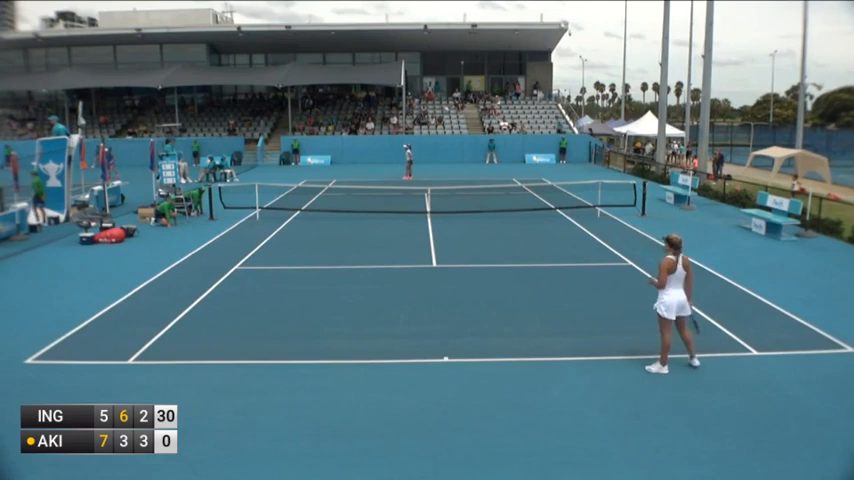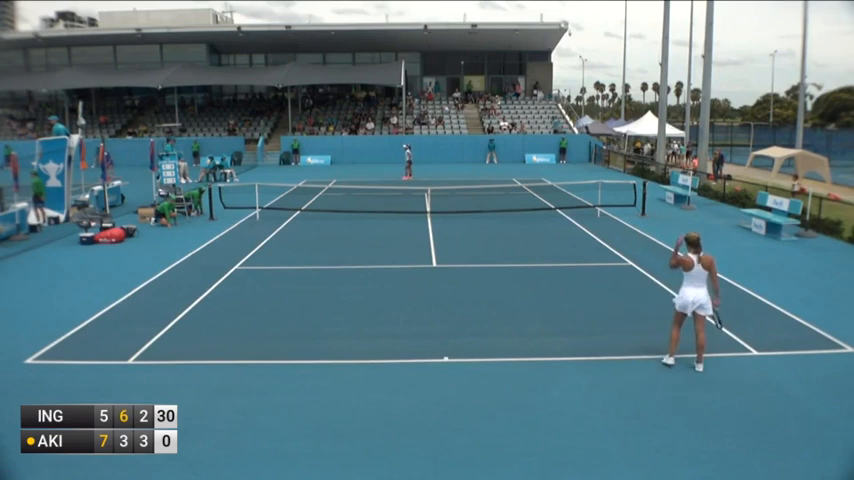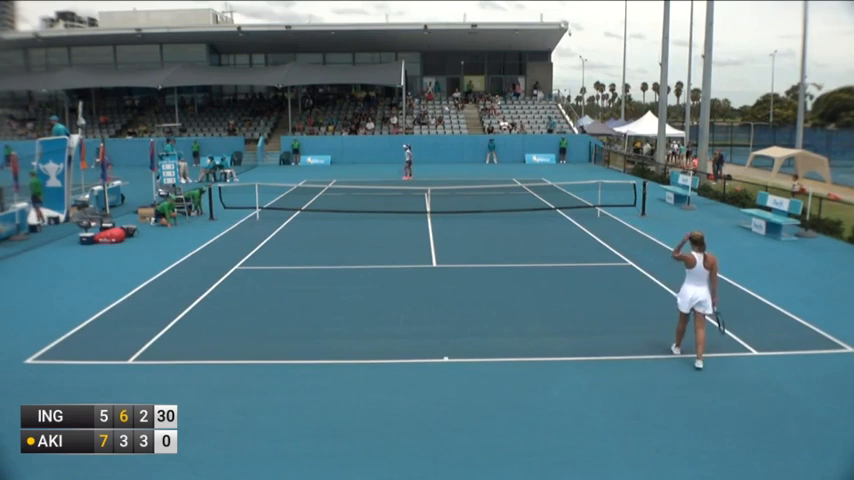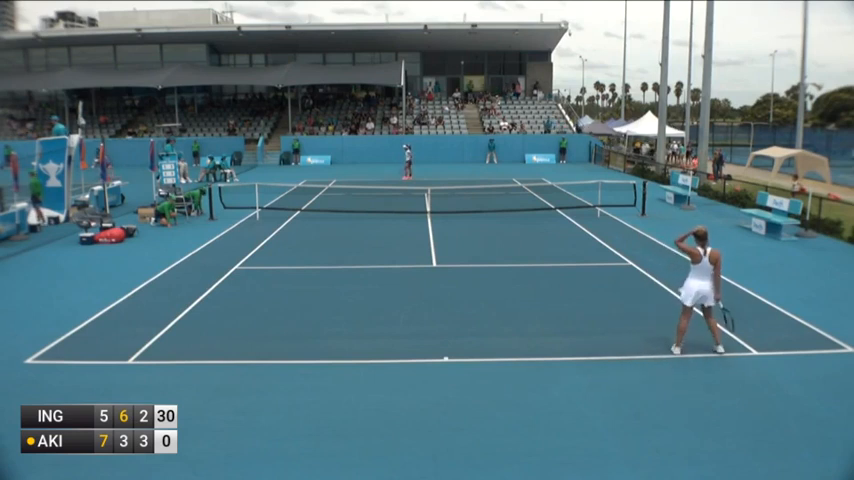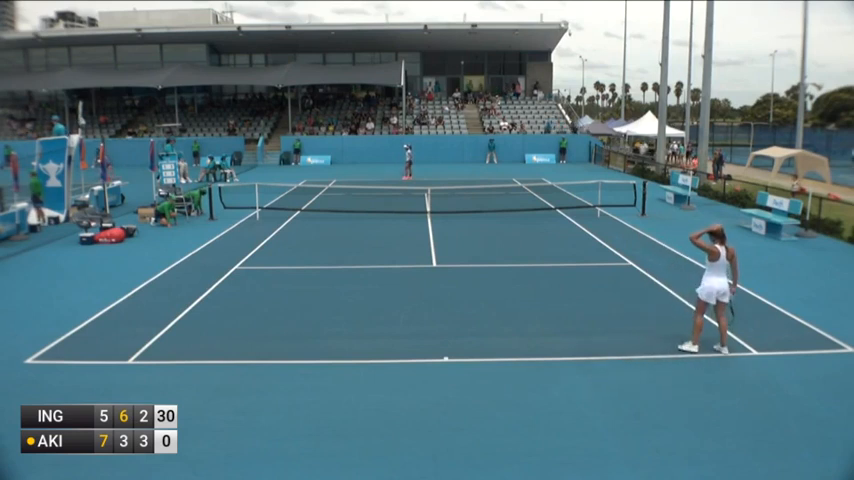
dt=0.4s
person 1, frame 1
left shoulder: (665, 262)
right shoulder: (685, 260)
left elbow: (661, 285)
right elbow: (689, 283)
left wrist: (652, 281)
right wrist: (688, 299)
left hip: (667, 299)
right hip: (680, 297)
left knee: (665, 333)
right knee: (683, 330)
left ankle: (662, 365)
right ankle: (693, 358)
person 1, frame 2
left shoulder: (684, 259)
right shoulder: (709, 259)
left elbow: (672, 264)
right elbow: (715, 281)
left wrist: (676, 247)
right wrist: (717, 297)
left hip: (686, 296)
right hip: (702, 296)
left knee: (676, 326)
right knee: (700, 331)
left ankle: (670, 357)
right ankle: (699, 363)
person 1, frame 3
left shoulder: (687, 257)
right shoulder: (712, 259)
left elbow: (674, 255)
right elbow: (714, 281)
left wrist: (682, 242)
right wrist: (714, 297)
left hip: (688, 292)
right hip: (702, 294)
left knee: (682, 322)
right knee: (700, 328)
left ankle: (677, 347)
right ankle: (699, 360)
person 1, frame 4
left shoulder: (693, 252)
right shoulder: (716, 254)
left elbow: (677, 242)
right elbow: (717, 275)
left wrist: (690, 232)
right wrist: (718, 292)
left hip: (692, 286)
right hip: (707, 288)
left knee: (684, 317)
right knee: (709, 317)
left ankle: (677, 347)
right ankle: (719, 345)
person 1, frame 5
left shoulder: (712, 249)
right shoulder: (731, 251)
left elbow: (692, 238)
right elbow: (735, 270)
left wrist: (707, 230)
right wrist: (734, 285)
left hip: (709, 284)
right hip: (723, 285)
left knee: (699, 314)
right knee: (721, 316)
left ankle: (694, 344)
right ankle: (723, 346)
